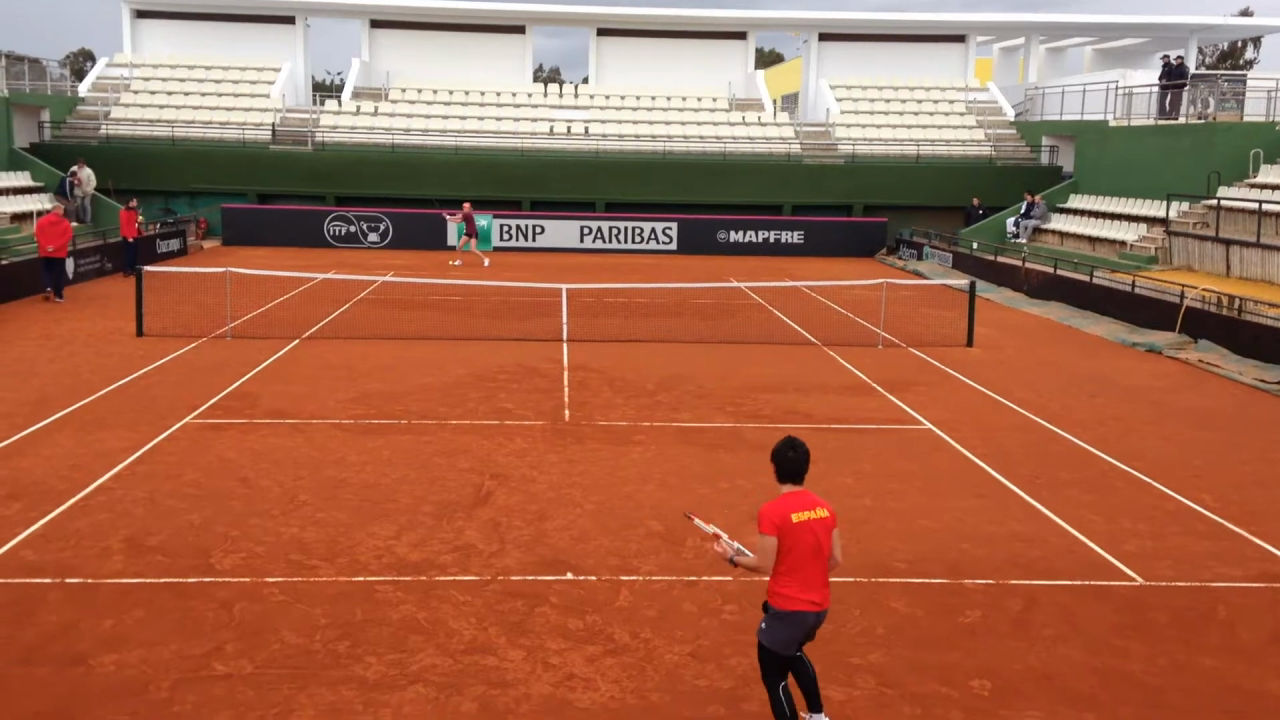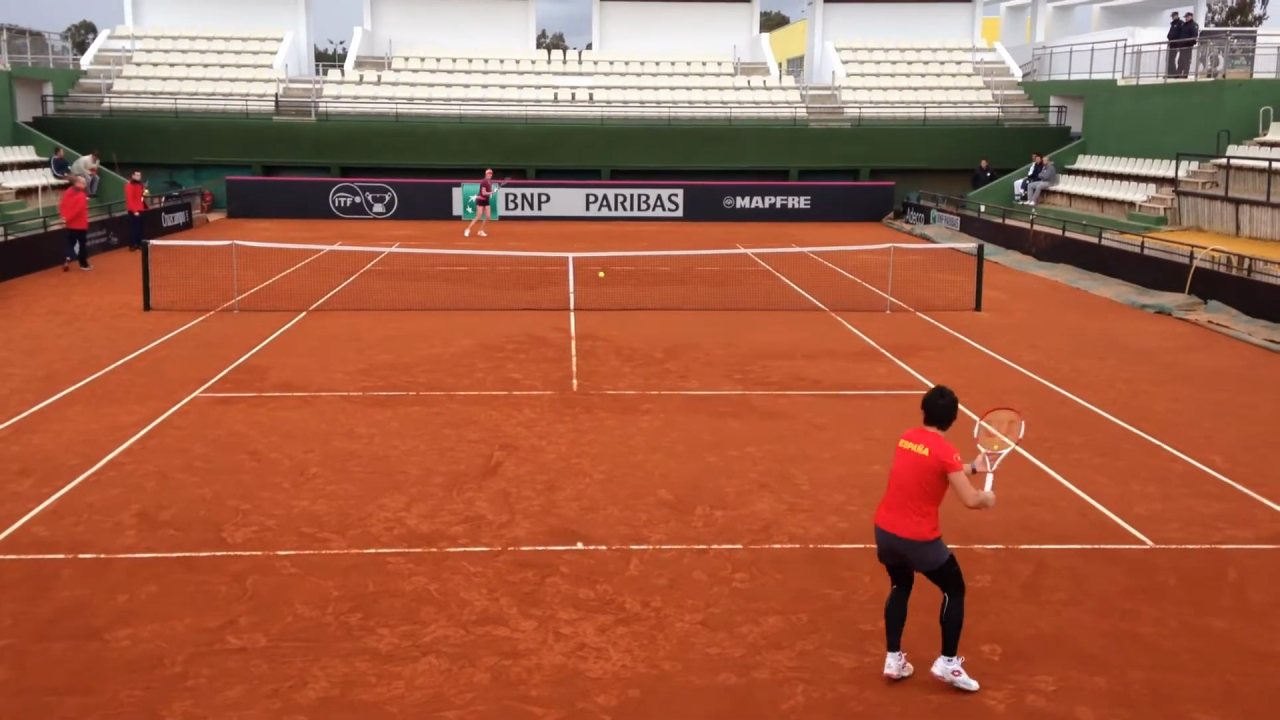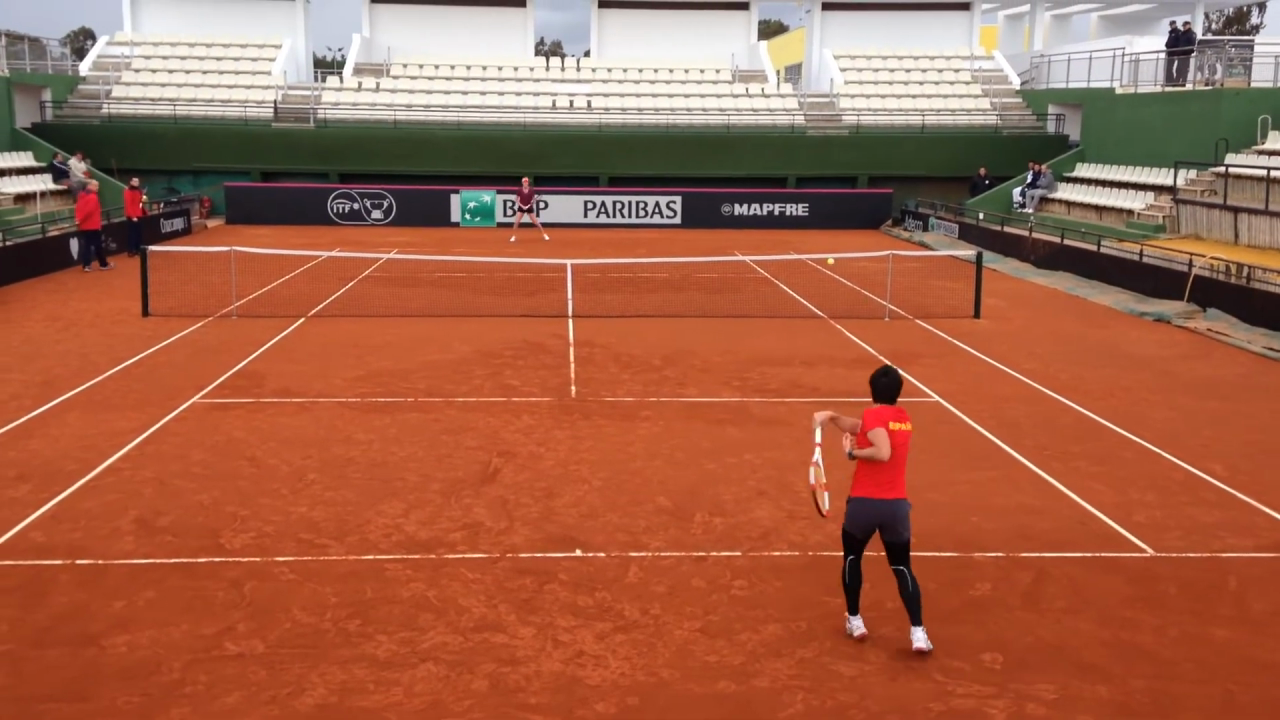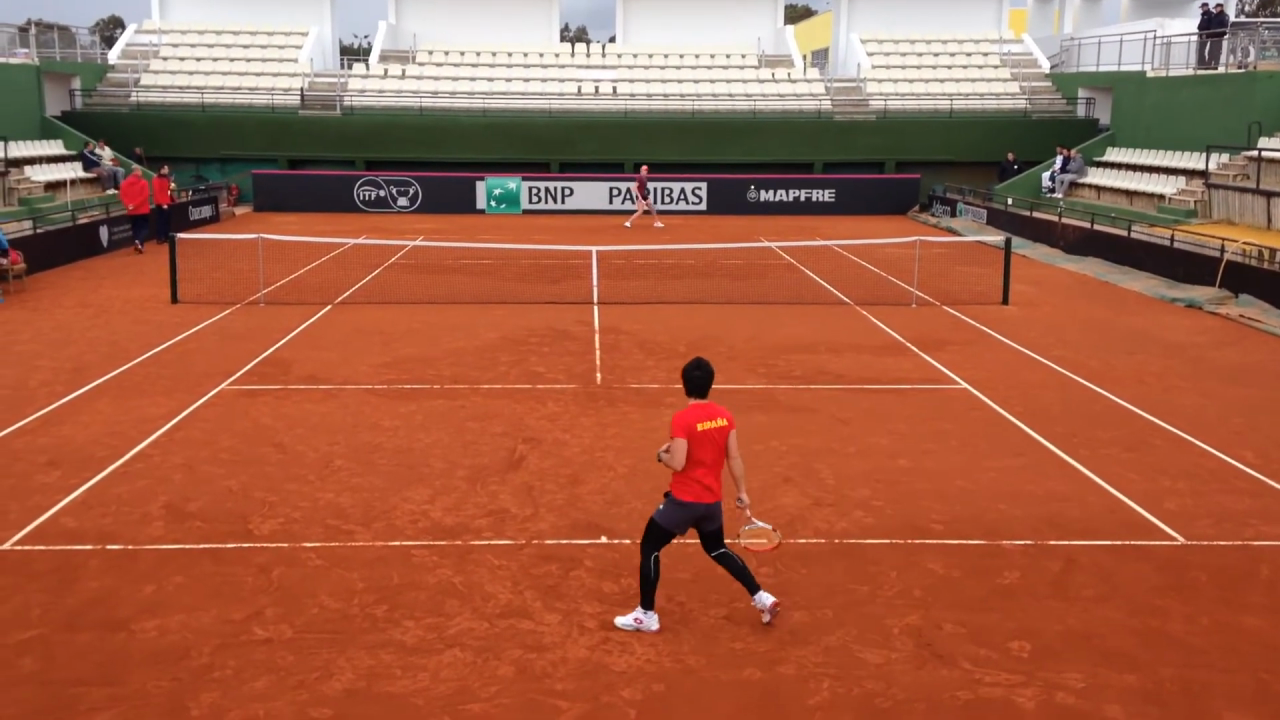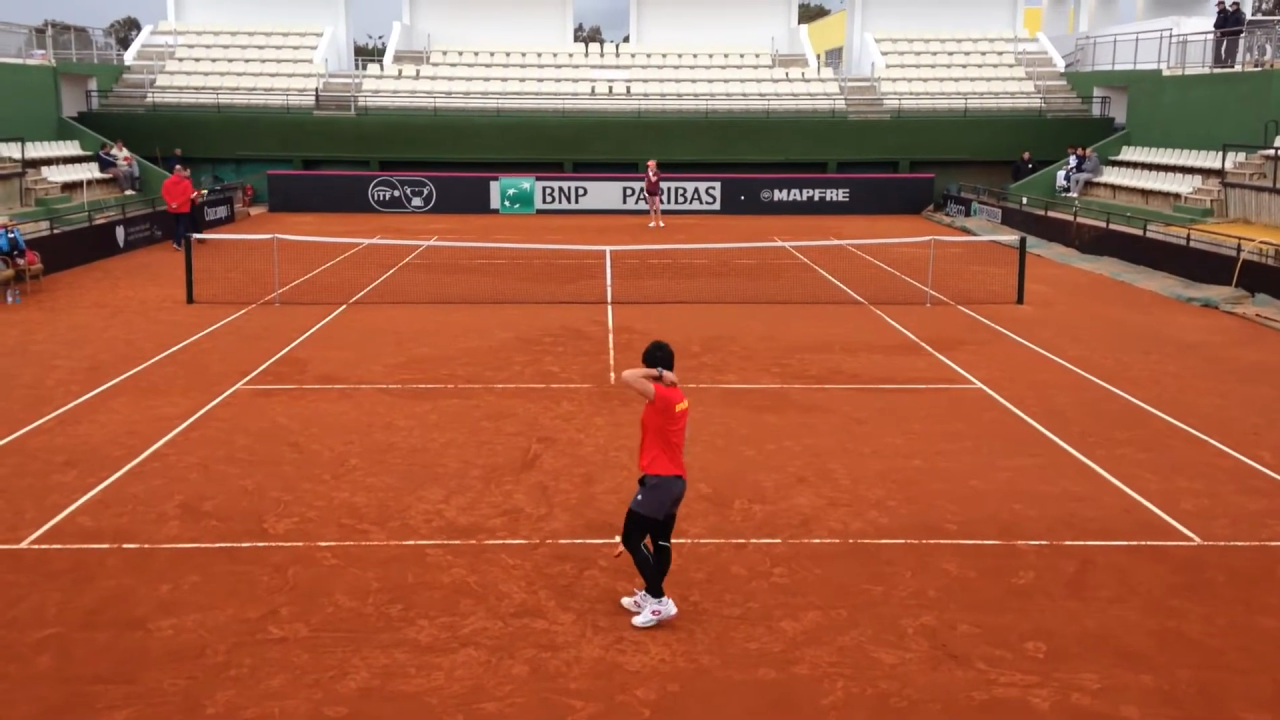
dt=1s
person 1, frame 1
left shoulder: (771, 512)
right shoulder: (824, 508)
left elbow: (765, 566)
right elbow: (836, 560)
left wrist: (733, 557)
left hip: (786, 609)
right hip: (818, 607)
left knee: (774, 678)
right knee: (793, 654)
person 1, frame 2
left shoulder: (906, 438)
right shoulder: (945, 451)
right elbow: (970, 499)
left wrist: (970, 468)
right wrist: (988, 498)
left hip: (884, 530)
right hip: (920, 538)
left knee: (900, 587)
right knee: (954, 591)
left ankle: (893, 658)
right ankle: (948, 663)
person 1, frame 3
left shoulder: (874, 415)
right shoulder: (903, 417)
left elbow: (883, 453)
left wrist: (852, 452)
right wrist: (833, 417)
left hip: (863, 502)
right hip: (896, 504)
left knee: (852, 555)
right knee: (902, 568)
left ankle: (855, 620)
right ankle: (918, 632)
person 1, frame 4
left shoulder: (682, 419)
right shoulder: (724, 416)
left elbow: (678, 464)
right elbow: (734, 457)
left wrist: (662, 455)
right wrist: (742, 491)
left hip: (683, 500)
right hip: (712, 501)
left knee: (649, 549)
right knee: (717, 550)
left ankle: (647, 615)
right ankle: (762, 598)
person 1, frame 5
left shoulder: (661, 395)
right shoulder: (677, 395)
left elbow: (626, 376)
left wrist: (657, 374)
left hip: (659, 481)
right hip: (675, 479)
left knee: (631, 540)
right knee: (661, 541)
left ankle: (660, 602)
right ankle: (649, 597)
